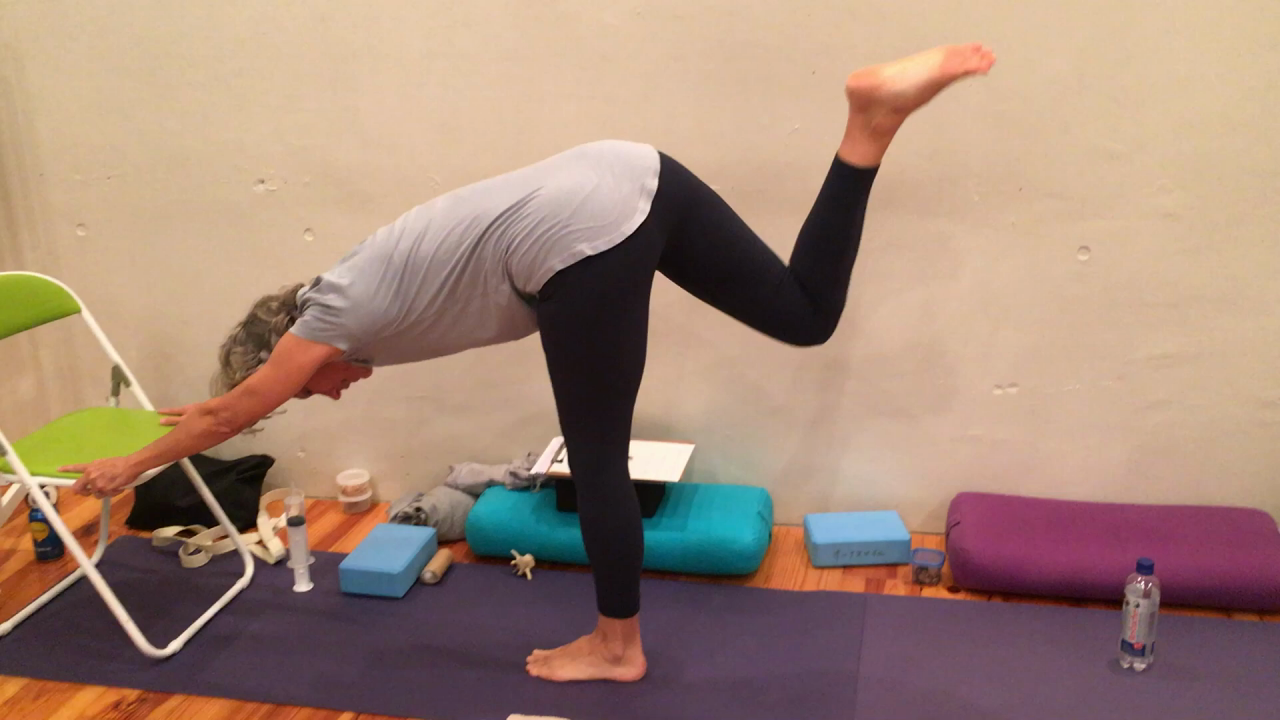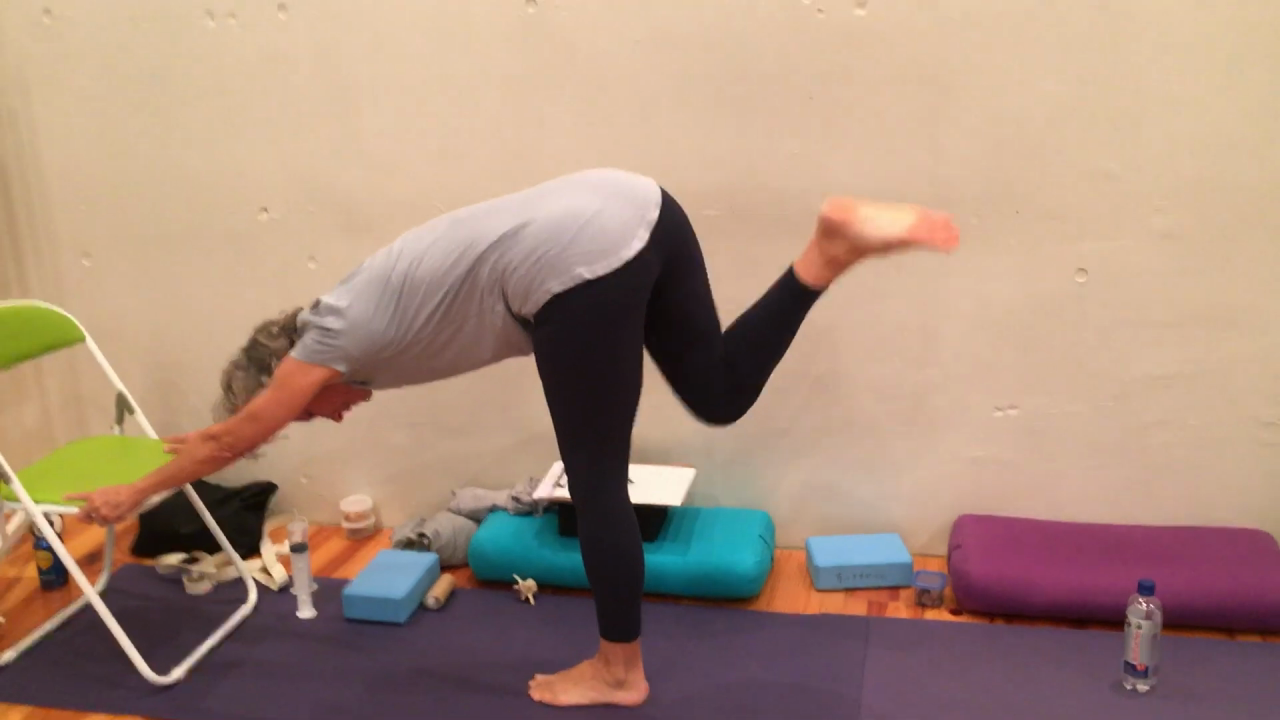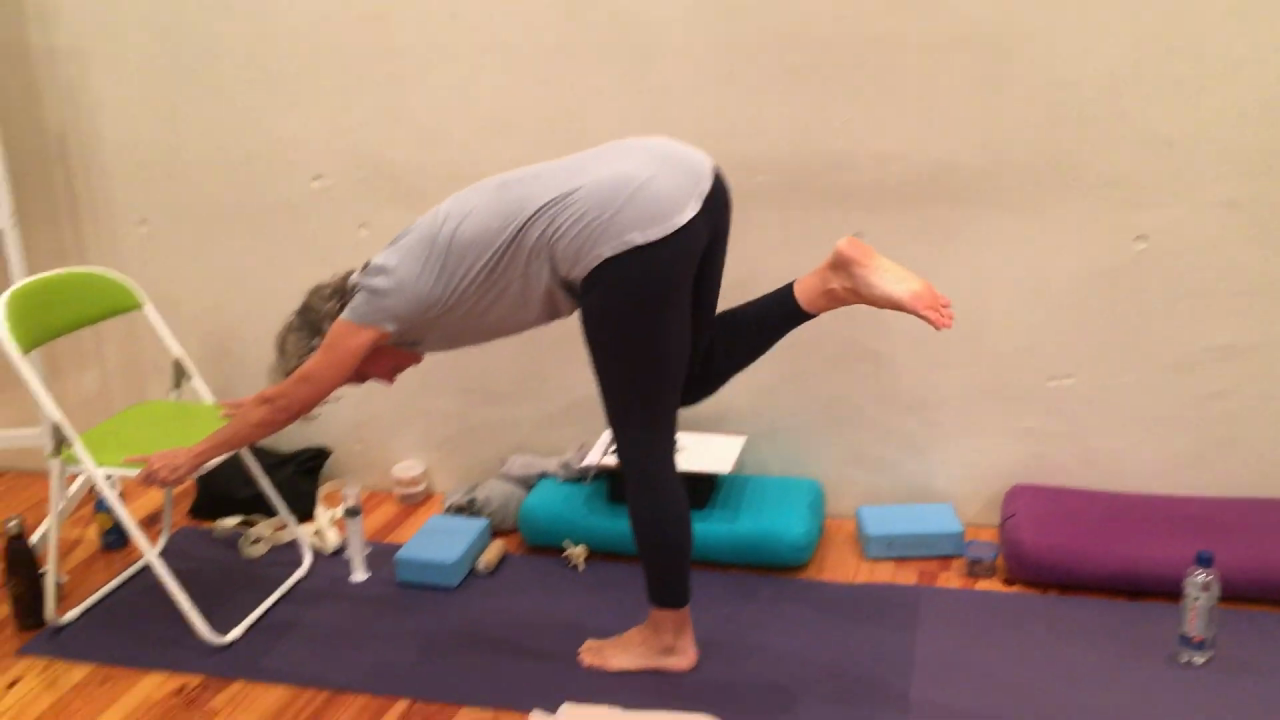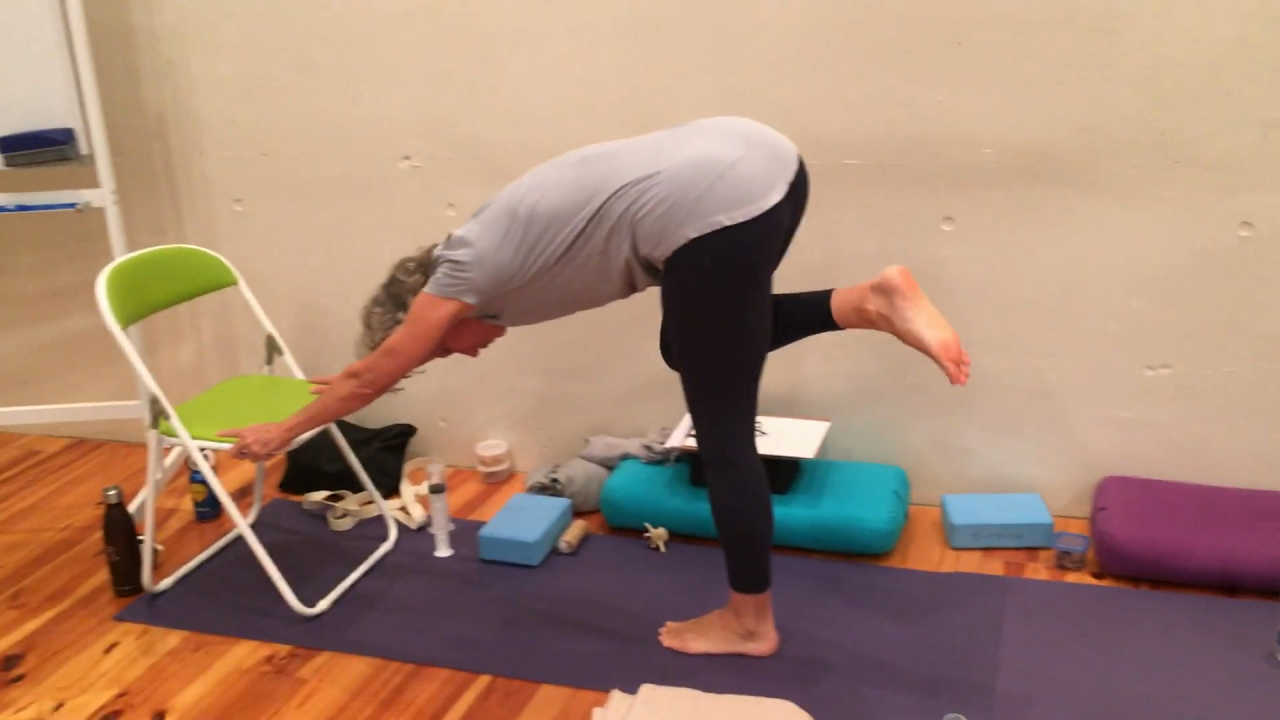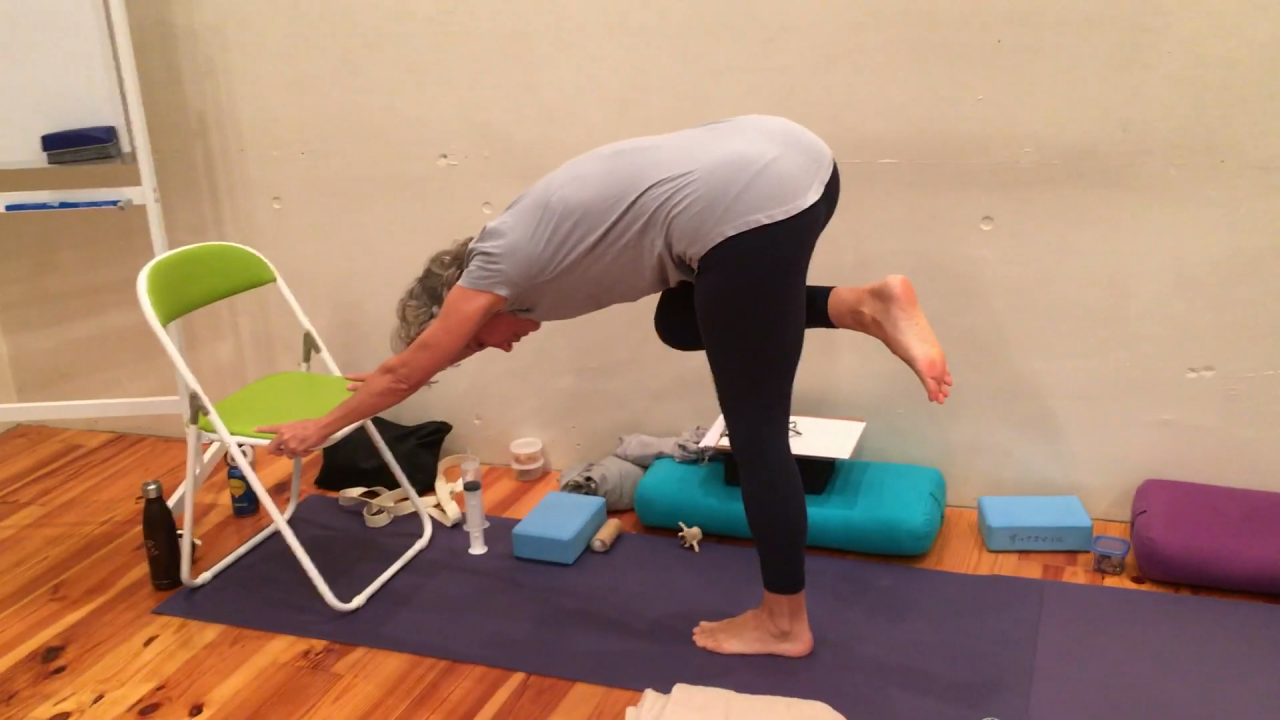
dt=0.3s
person 1, frame 1
left shoulder: (329, 321)
right shoulder: (352, 288)
left elbow: (228, 419)
left wrist: (127, 467)
right wrist: (212, 407)
left hip: (585, 238)
right hip: (630, 174)
left knee: (597, 460)
right knee: (802, 314)
left ankle: (615, 646)
right ankle: (868, 121)
person 1, frame 2
left shoulder: (329, 343)
right shoulder: (349, 313)
left elbow: (230, 442)
left wrist: (131, 496)
right wrist: (210, 436)
left hip: (577, 265)
right hip: (625, 205)
left knee: (597, 484)
right knee: (720, 392)
left ankle: (617, 670)
right ankle: (831, 246)
person 1, frame 3
left shoulder: (378, 304)
right shoulder: (404, 274)
left elbow: (287, 403)
left wrist: (188, 458)
right wrist: (263, 405)
left hip: (630, 226)
right hip: (677, 176)
left knee: (643, 449)
right knee: (684, 376)
left ankle: (669, 638)
right ankle: (831, 282)
person 1, frame 4
left shoulder: (461, 277)
right shoulder: (483, 249)
left elbow: (370, 377)
left wrist: (281, 433)
right wrist: (350, 382)
left hip: (710, 208)
right hip: (759, 158)
left knee: (722, 434)
right knee: (691, 350)
left ankle: (748, 622)
right ankle: (868, 302)
person 1, frame 5
left shoulder: (492, 272)
right shoulder: (519, 245)
left elbow: (407, 373)
left wrist: (319, 429)
right wrist: (392, 379)
left hip: (748, 204)
right hip: (789, 158)
left knee: (755, 433)
right knee: (682, 324)
left ankle: (783, 624)
right ankle: (864, 307)
